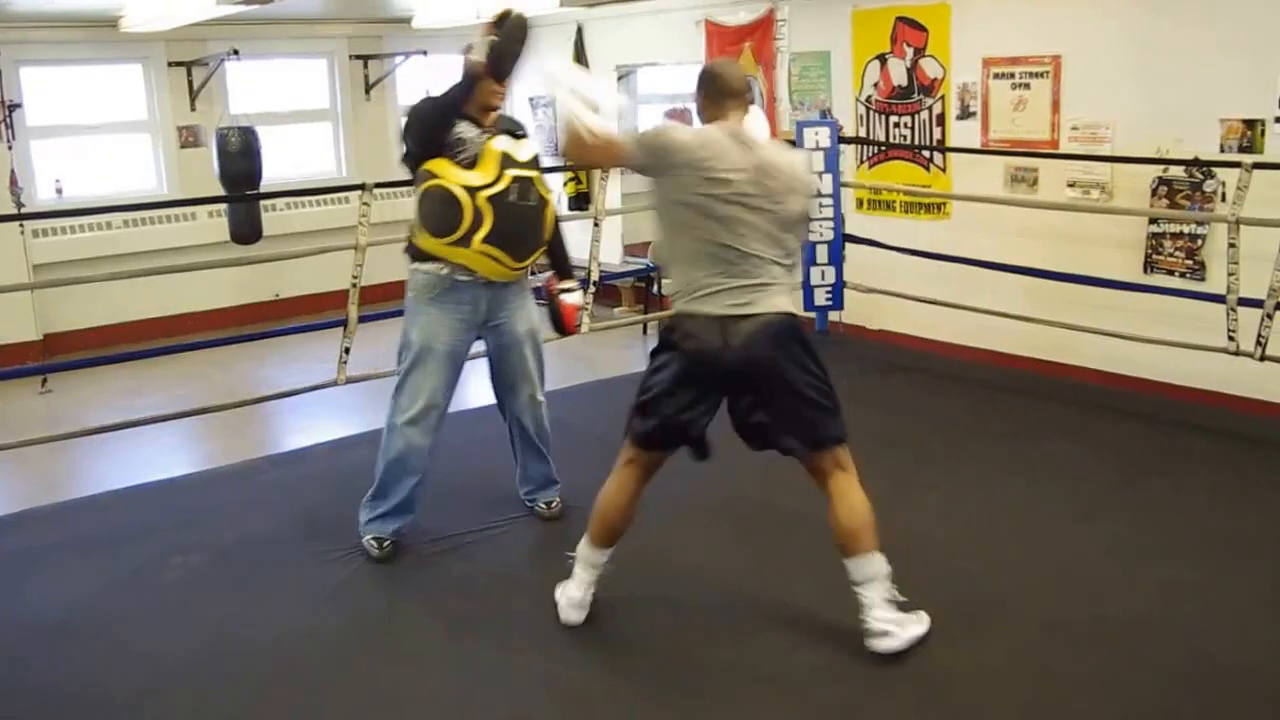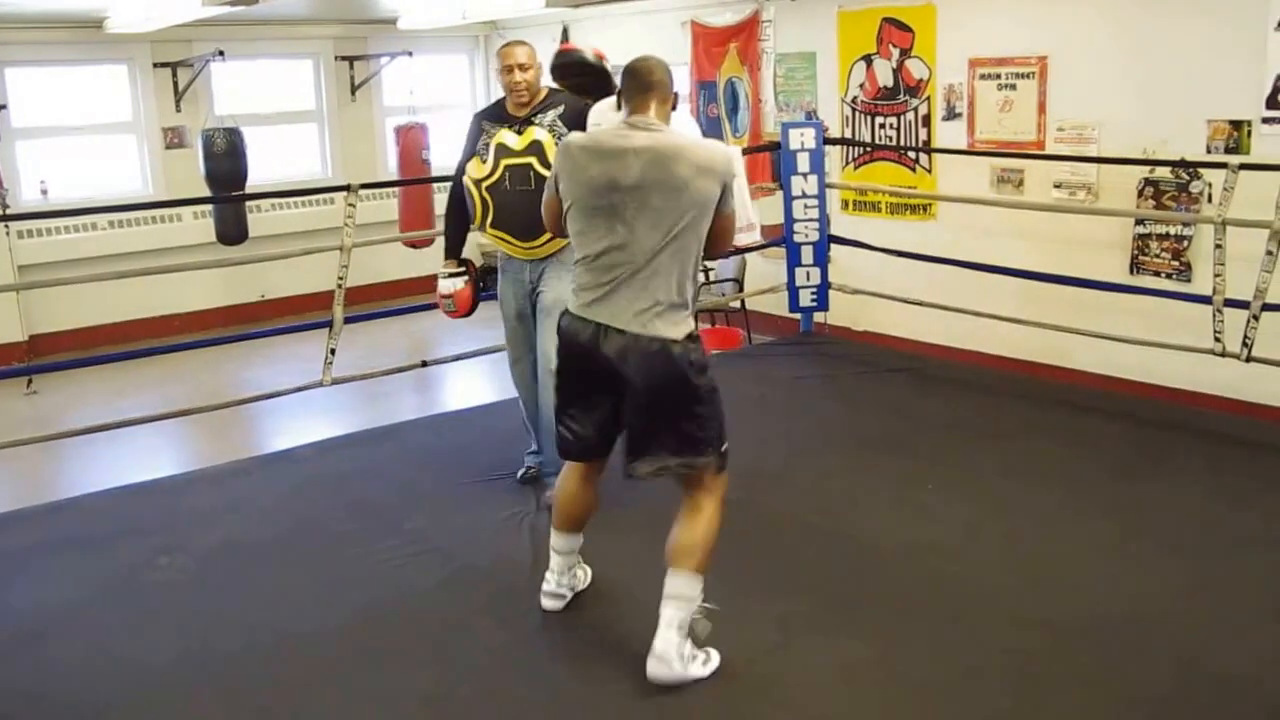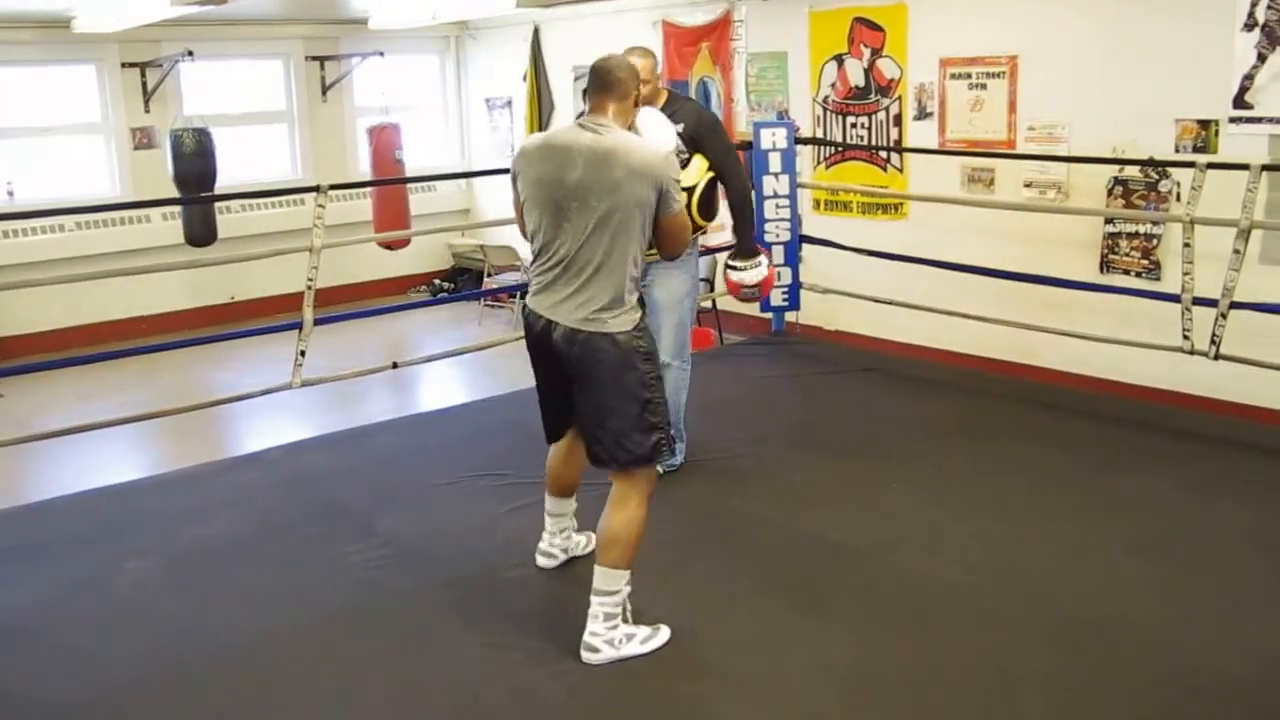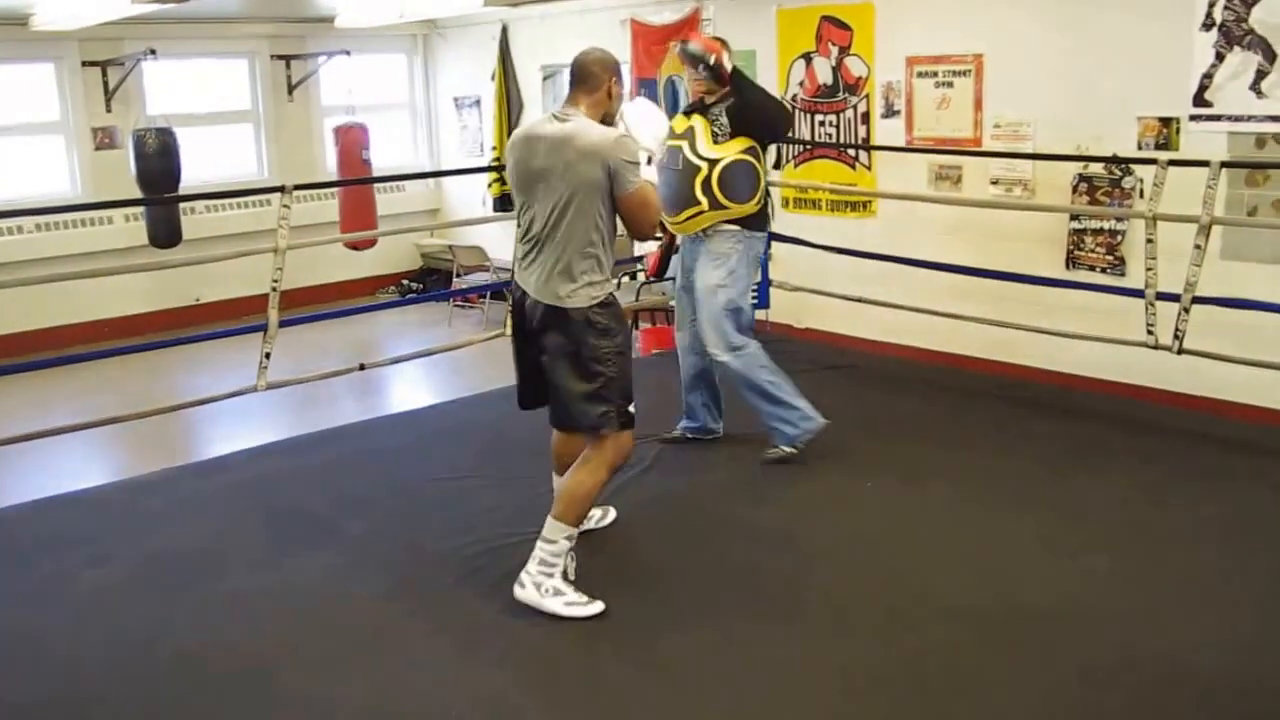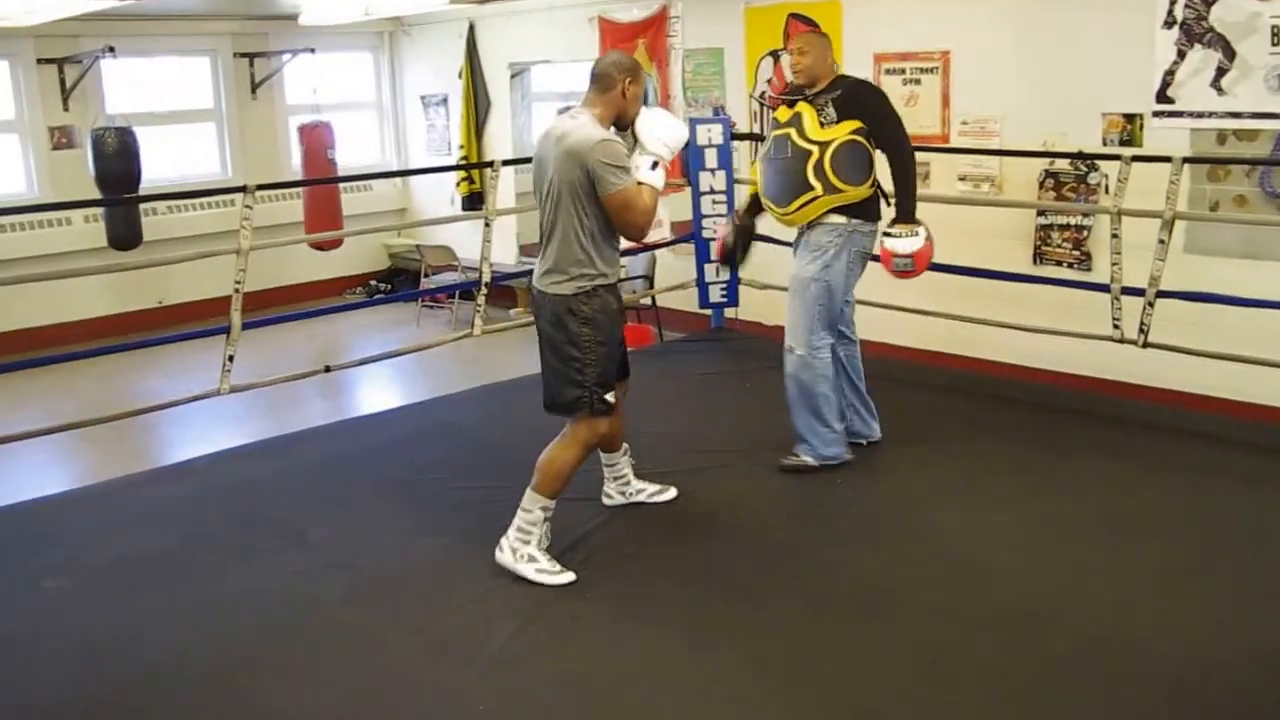
dt=1s
person 1, frame 1
left shoulder: (676, 146)
right shoulder: (796, 166)
left elbow: (584, 153)
left wrist: (577, 113)
left hip: (697, 334)
right hip: (775, 334)
left knee: (635, 461)
right knee: (835, 468)
left ankle: (580, 589)
right ankle: (882, 614)
person 1, frame 2
left shoulder: (576, 152)
right shoulder: (712, 160)
left elbow: (554, 222)
right elbow: (720, 245)
left hip: (585, 332)
right hip: (660, 346)
left knee: (583, 461)
right knee: (705, 485)
left ankle: (560, 577)
right ankle: (671, 641)
person 1, frame 3
left shoulder: (532, 151)
right shoulder: (654, 162)
right elbow: (675, 246)
left hip: (542, 318)
right hip: (607, 333)
left knee: (568, 433)
right knee: (632, 477)
left ankle: (556, 538)
right ankle: (606, 628)
person 1, frame 4
left shoulder: (522, 139)
right shoulder: (612, 145)
right elbow: (645, 226)
right wrist: (644, 163)
left hip: (530, 294)
right hip: (580, 307)
left knee: (572, 415)
right knee: (610, 442)
left ankle: (571, 511)
right ankle: (543, 573)
person 1, frame 5
left shoulder: (556, 132)
right shoulder: (602, 146)
right elbow: (636, 225)
left wrist: (639, 159)
right wrist: (653, 162)
left hip: (567, 287)
right hip: (579, 296)
left knee: (612, 391)
right knee: (585, 426)
left ankle: (621, 483)
right ankle: (521, 541)
person 2, frame 1
left shoulder: (517, 134)
right shoulder: (437, 121)
left elbow: (540, 207)
right elbow: (421, 130)
left wrist: (564, 275)
right wrist: (481, 72)
left hip: (510, 289)
right hip: (445, 289)
left knee: (527, 398)
right knee: (417, 408)
left ankle: (540, 486)
right ankle: (383, 517)
person 2, frame 2
left shoulder: (572, 109)
right shoulder: (483, 124)
right elbow: (462, 192)
right wrist: (451, 262)
left hip: (565, 259)
right hip: (513, 262)
left knee: (557, 364)
right knee: (525, 367)
left ankle: (565, 466)
right ankle: (542, 451)
person 2, frame 3
left shoulder: (693, 119)
left elbow: (735, 180)
left wrist: (746, 247)
left hip: (673, 256)
left knee: (669, 355)
left ankle: (665, 449)
person 2, frame 4
left shoulder: (743, 104)
right shoulder: (691, 114)
left elbow: (780, 124)
left wrist: (729, 73)
left hip: (733, 238)
right hip: (696, 237)
left knee: (725, 340)
right knee: (691, 337)
left ankle: (795, 423)
right ankle: (700, 420)
person 2, frame 5
left shoulder: (857, 94)
right shoulder: (794, 108)
left elbow: (899, 149)
right elbow: (776, 171)
left wrist: (905, 214)
right wrist: (745, 219)
left hip: (841, 229)
right hip: (816, 231)
left knee: (805, 340)
right knee: (836, 335)
left ankle: (822, 444)
right ankle: (859, 426)
